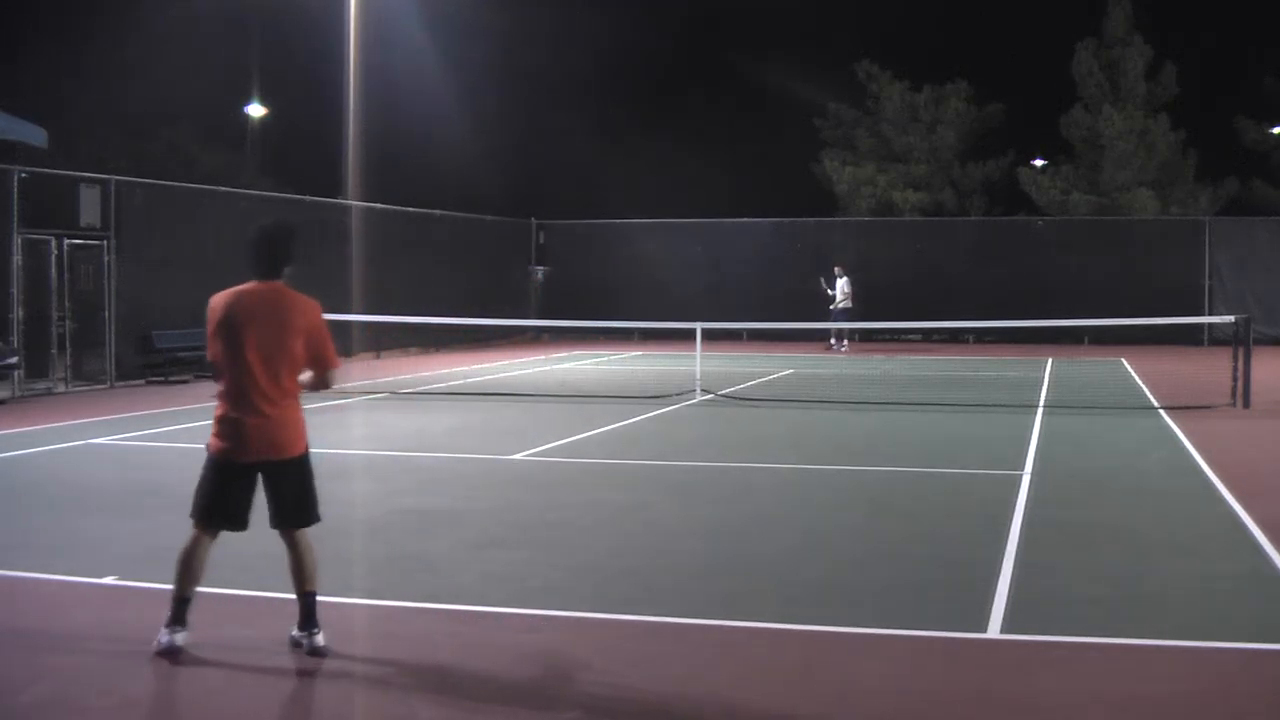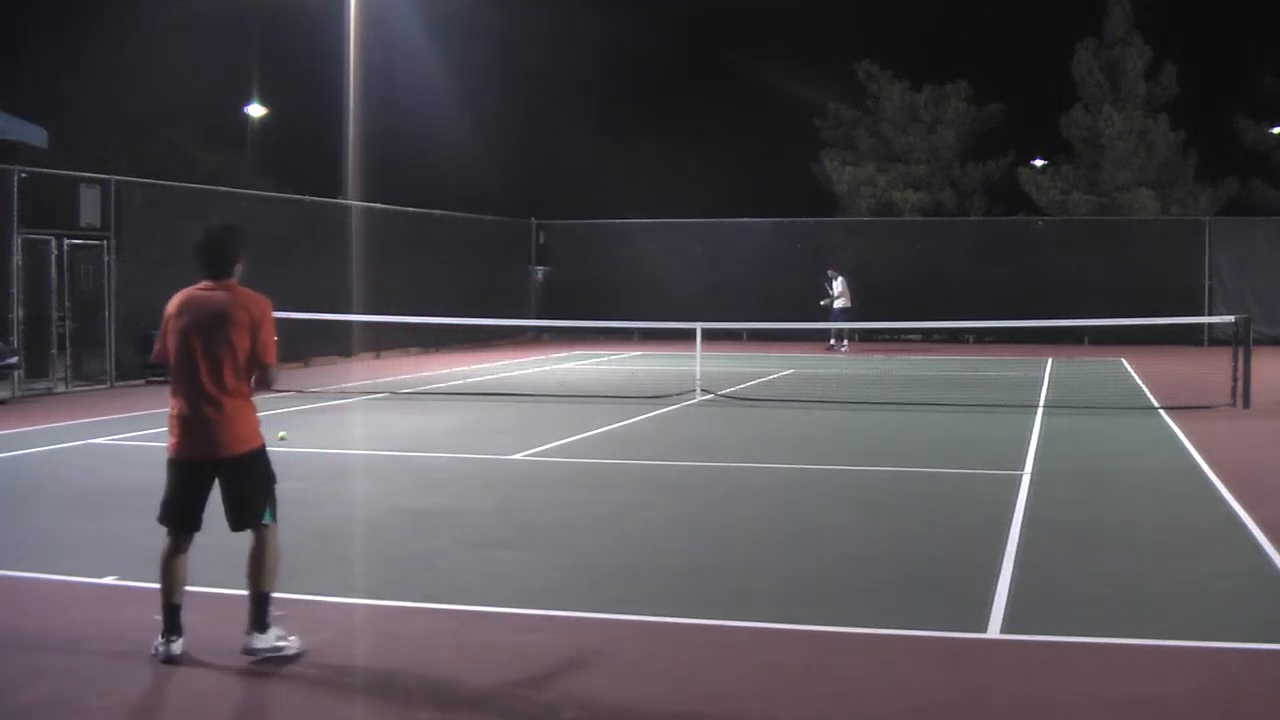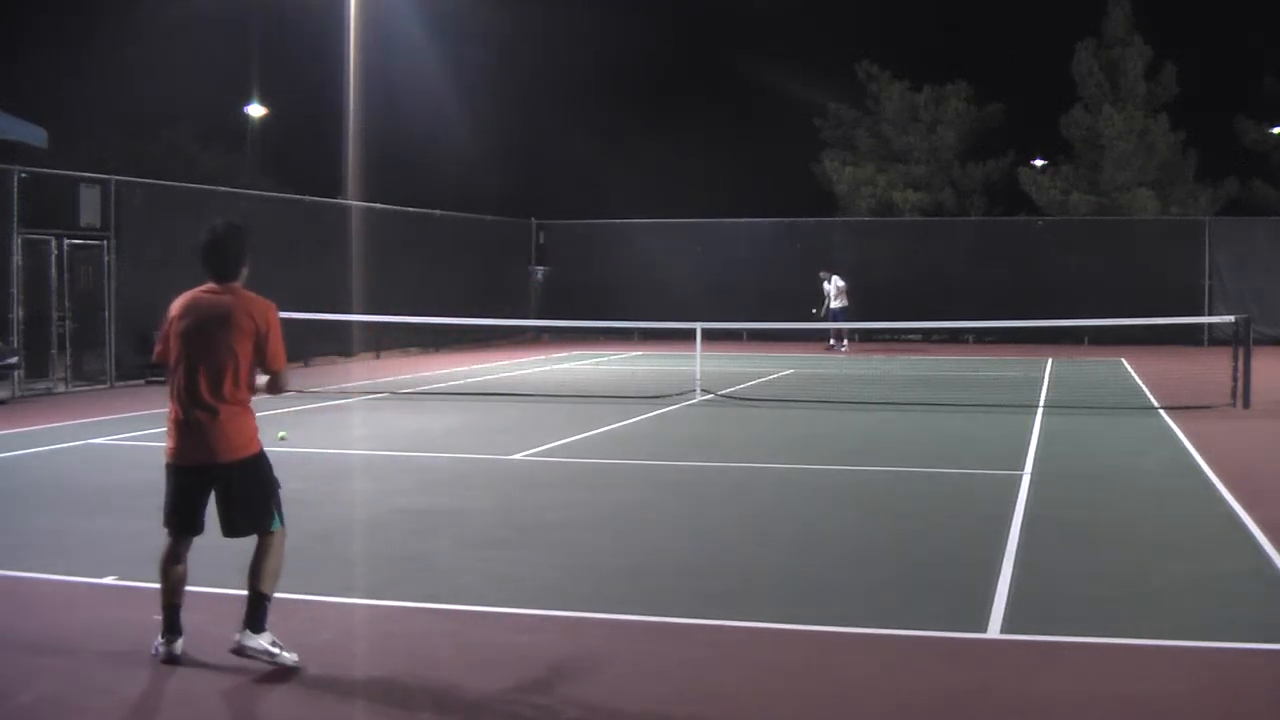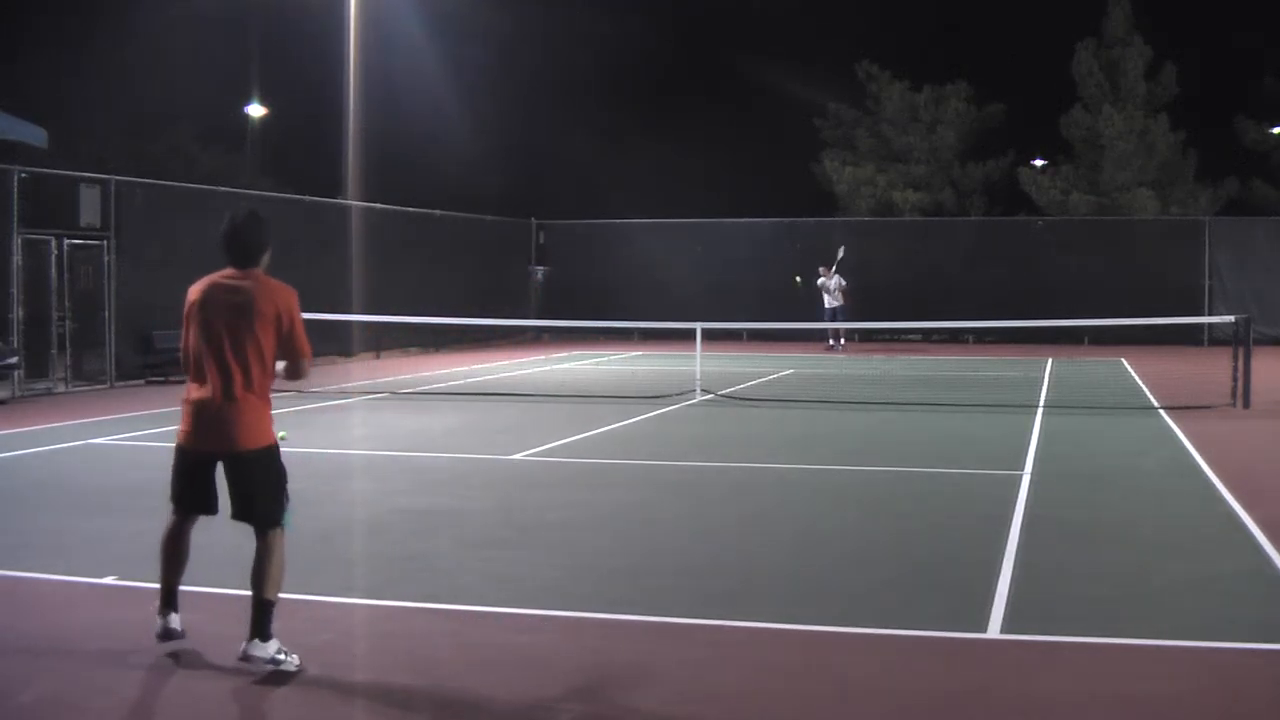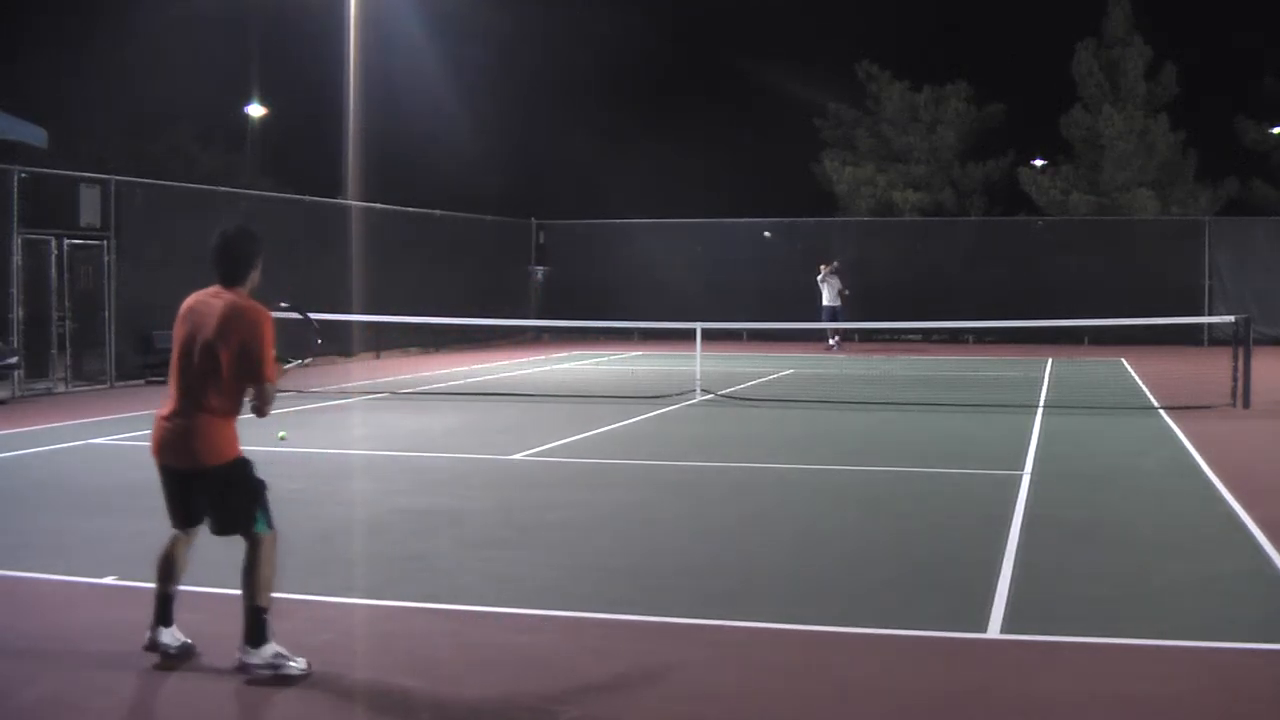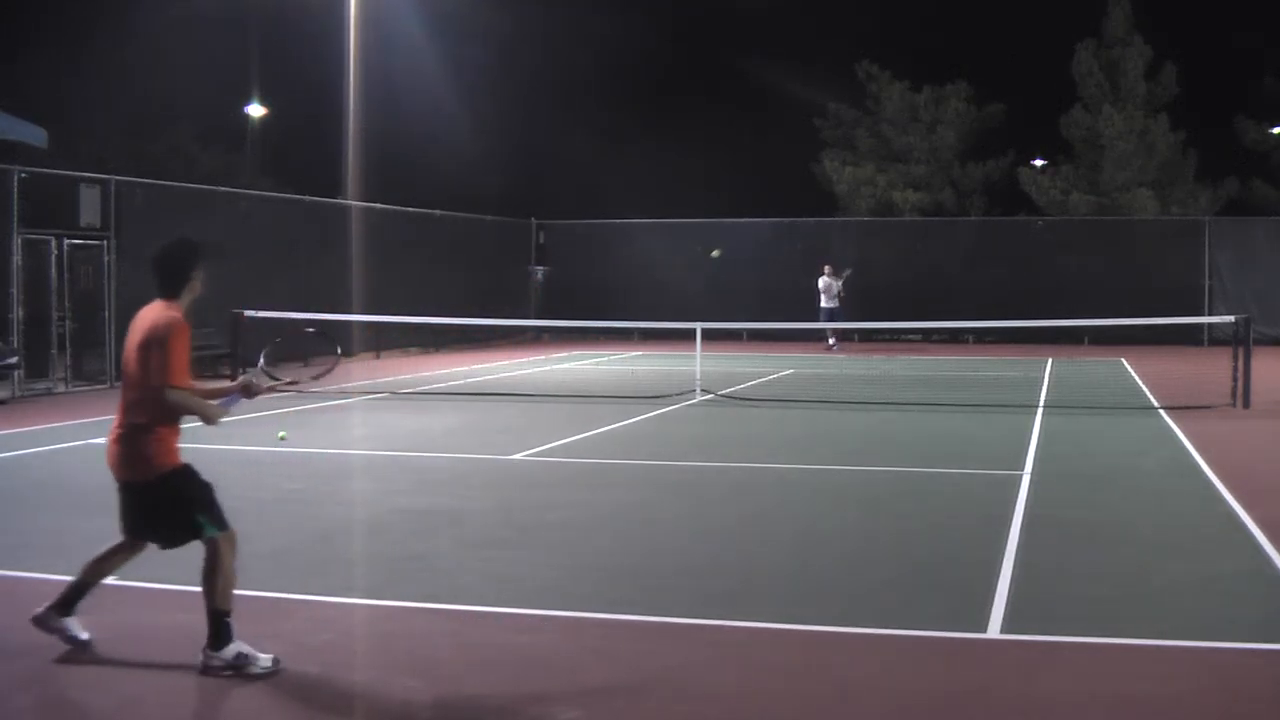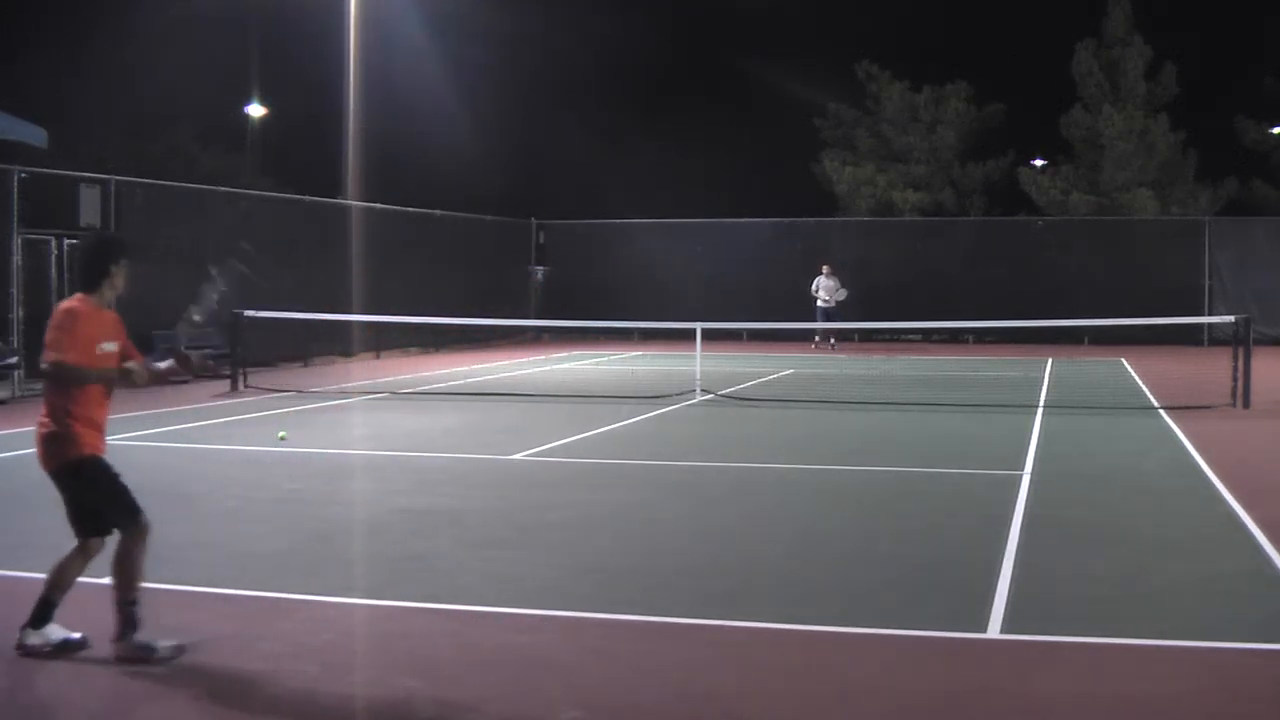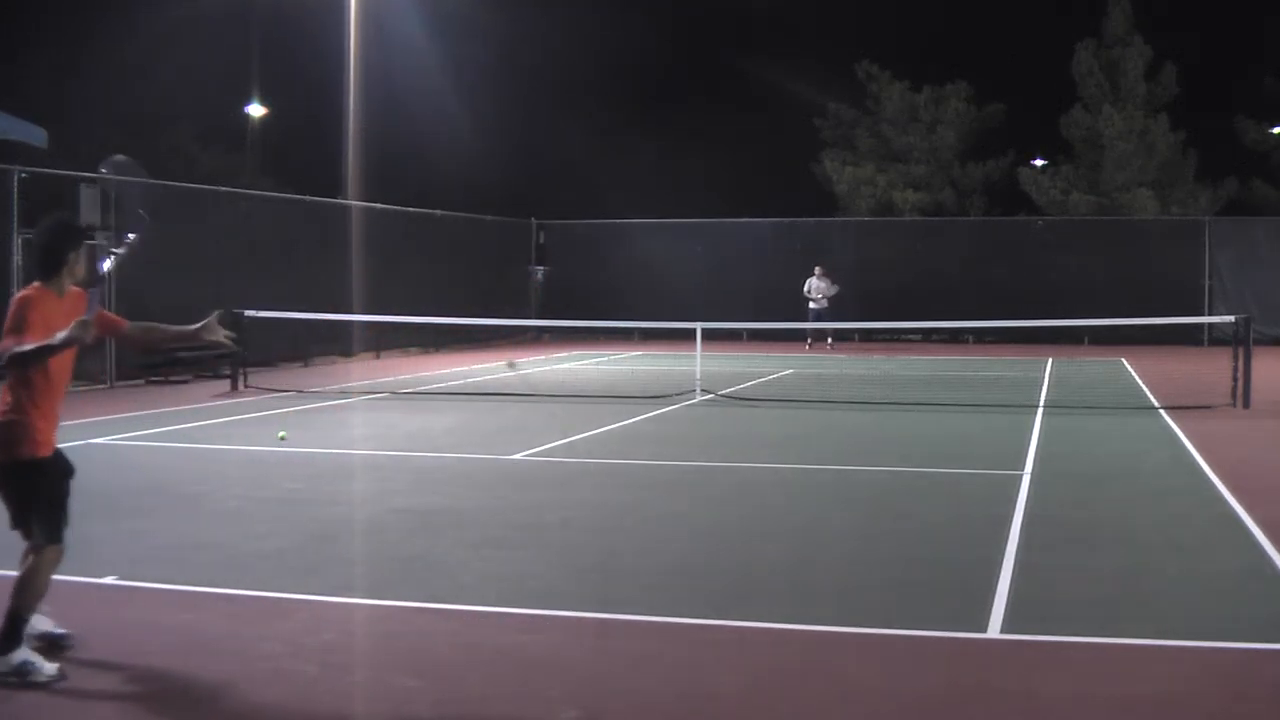
dt=0.3s
person 1, frame 1
left shoulder: (222, 304)
right shoulder: (306, 310)
left elbow: (218, 368)
right elbow: (325, 379)
left hip: (233, 439)
right hip: (286, 441)
left knee: (203, 532)
right knee: (296, 533)
left ankle: (175, 628)
right ankle: (310, 628)
person 1, frame 2
left shoulder: (177, 304)
right shoulder: (254, 305)
left elbow: (165, 364)
right elbow: (267, 379)
left hip: (186, 439)
right hip: (238, 438)
left knee: (179, 537)
right knee: (264, 529)
left ankle: (170, 636)
right ankle: (260, 630)
person 1, frame 3
left shoulder: (180, 306)
right shoulder: (259, 311)
left elbow: (166, 366)
right elbow: (279, 383)
left hip: (184, 443)
right hip: (235, 444)
left knee: (178, 539)
right knee: (272, 533)
left ankle: (170, 637)
right ankle: (254, 631)
person 1, frame 4
left shoulder: (198, 292)
right shoulder: (280, 296)
left elbow: (188, 360)
right elbow: (299, 369)
left hip: (197, 426)
right hip: (249, 431)
left knee: (182, 518)
right knee: (272, 531)
left ankle: (168, 615)
right ankle: (260, 640)
person 1, frame 5
left shoulder: (190, 305)
right shoulder: (254, 317)
right elbow: (263, 395)
right wrist: (260, 403)
left hip: (168, 437)
right hip: (212, 445)
left knee: (184, 530)
right knee: (263, 537)
left ankle: (162, 629)
right ankle: (256, 647)
person 1, frame 6
left shoulder: (152, 319)
right shoulder: (173, 325)
right elbow: (172, 394)
left wrist: (229, 388)
right wrist: (205, 410)
left hip: (128, 452)
right hip: (152, 457)
left knee: (136, 540)
right knee: (221, 541)
left ankle: (58, 612)
right ankle: (221, 647)
person 1, frame 7
left shoulder: (109, 319)
right shoulder: (72, 314)
left elbow: (138, 369)
right elbow: (52, 370)
left wrist: (170, 366)
right wrist: (109, 375)
left hip: (81, 445)
right hip: (70, 445)
left knee: (92, 540)
right knee: (135, 527)
left ankle: (37, 629)
right ankle: (130, 634)
person 1, frame 8
left shoulder: (76, 301)
left elbow: (132, 331)
left wrist: (194, 333)
right wrist: (61, 341)
left knee: (46, 535)
right knee: (50, 546)
